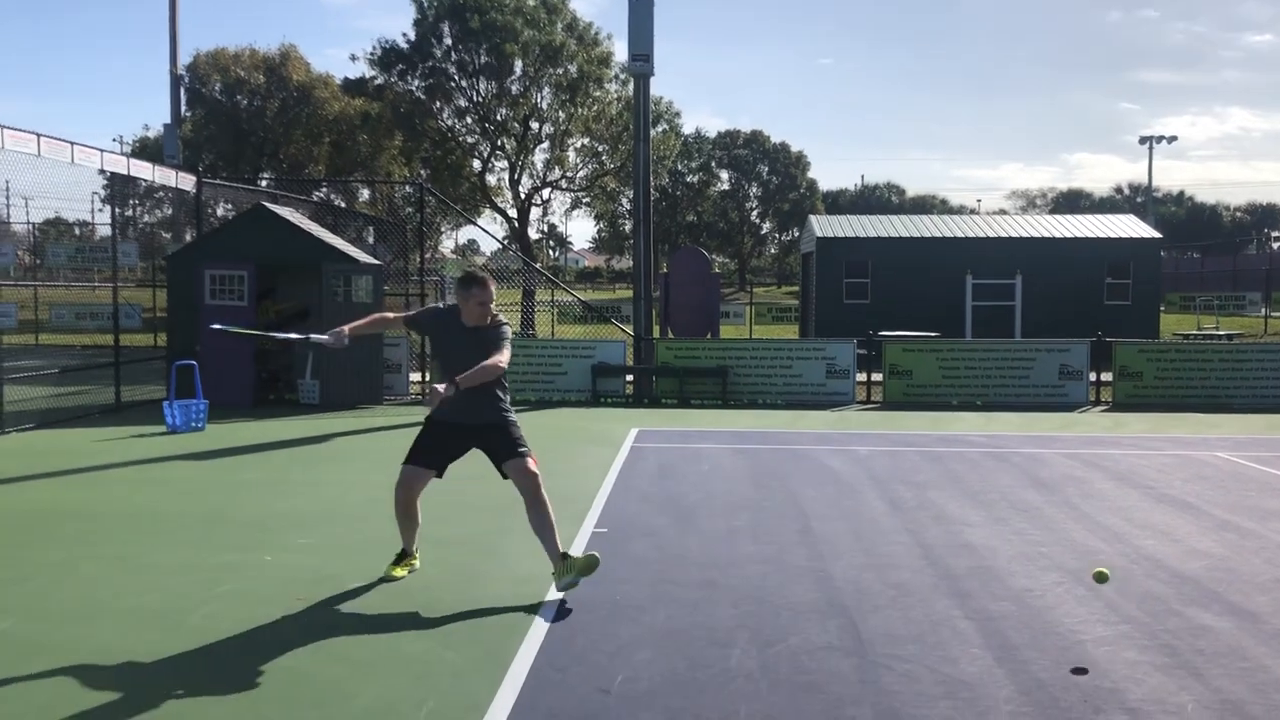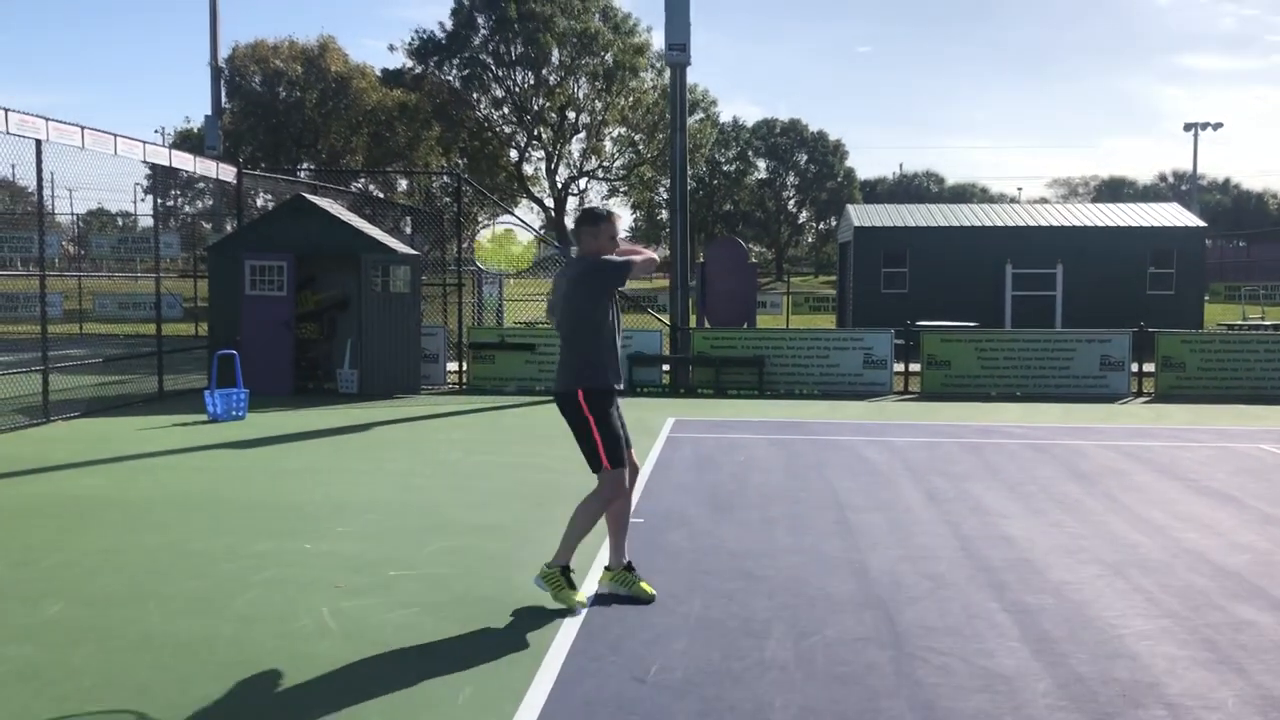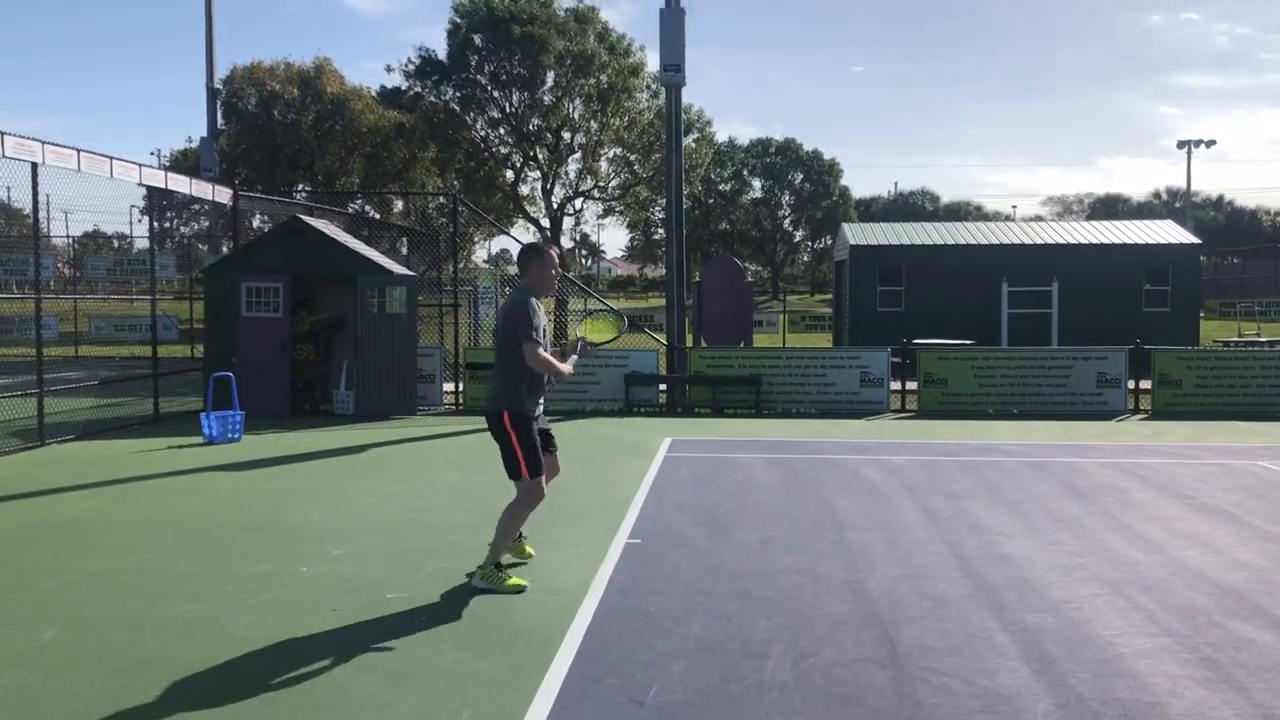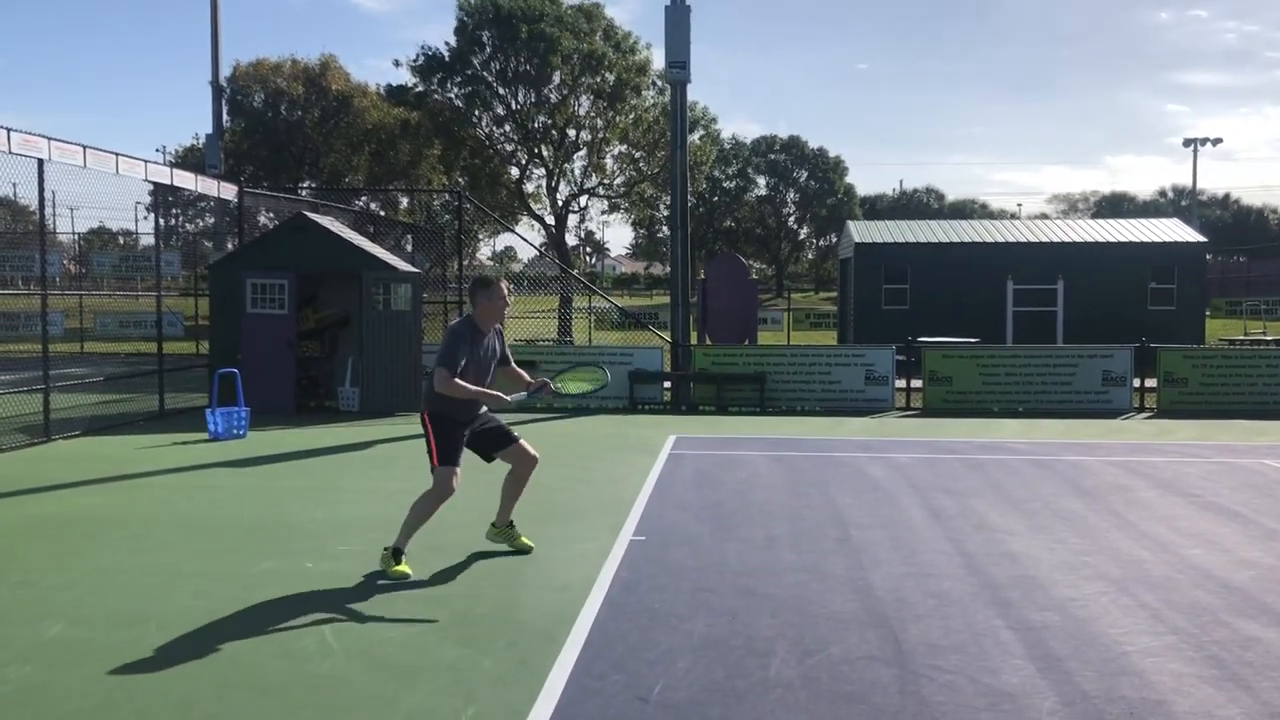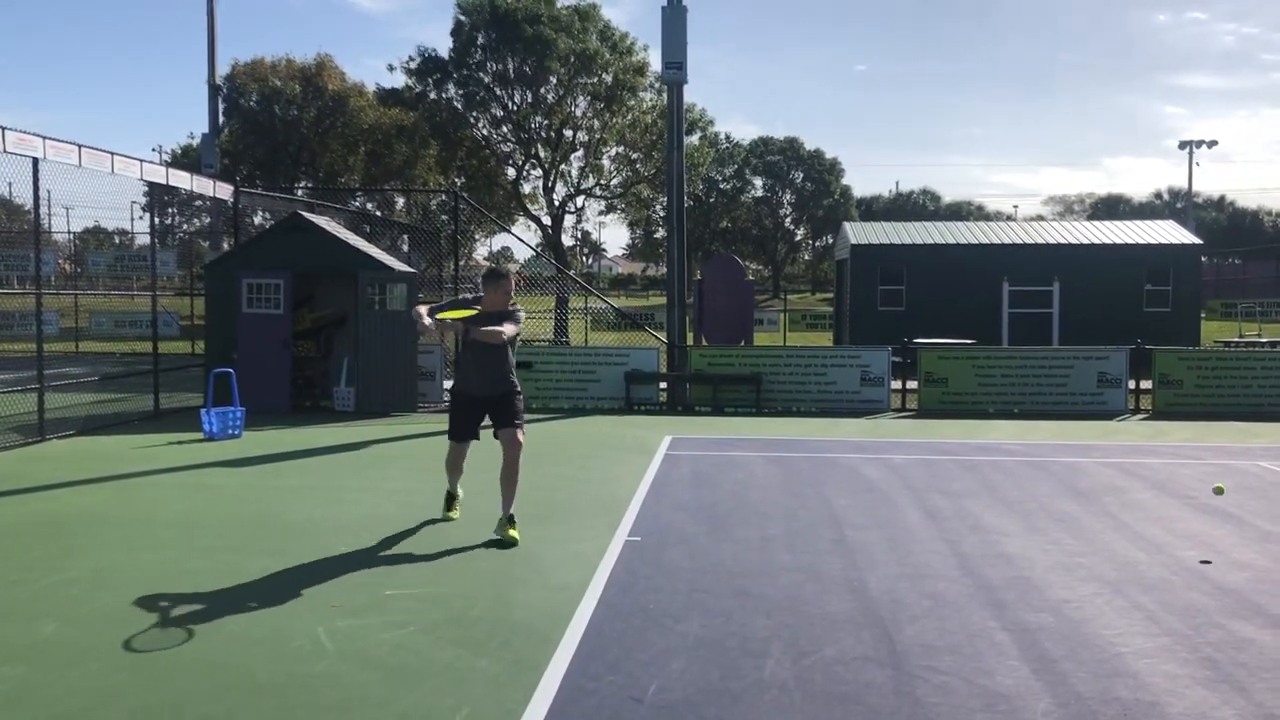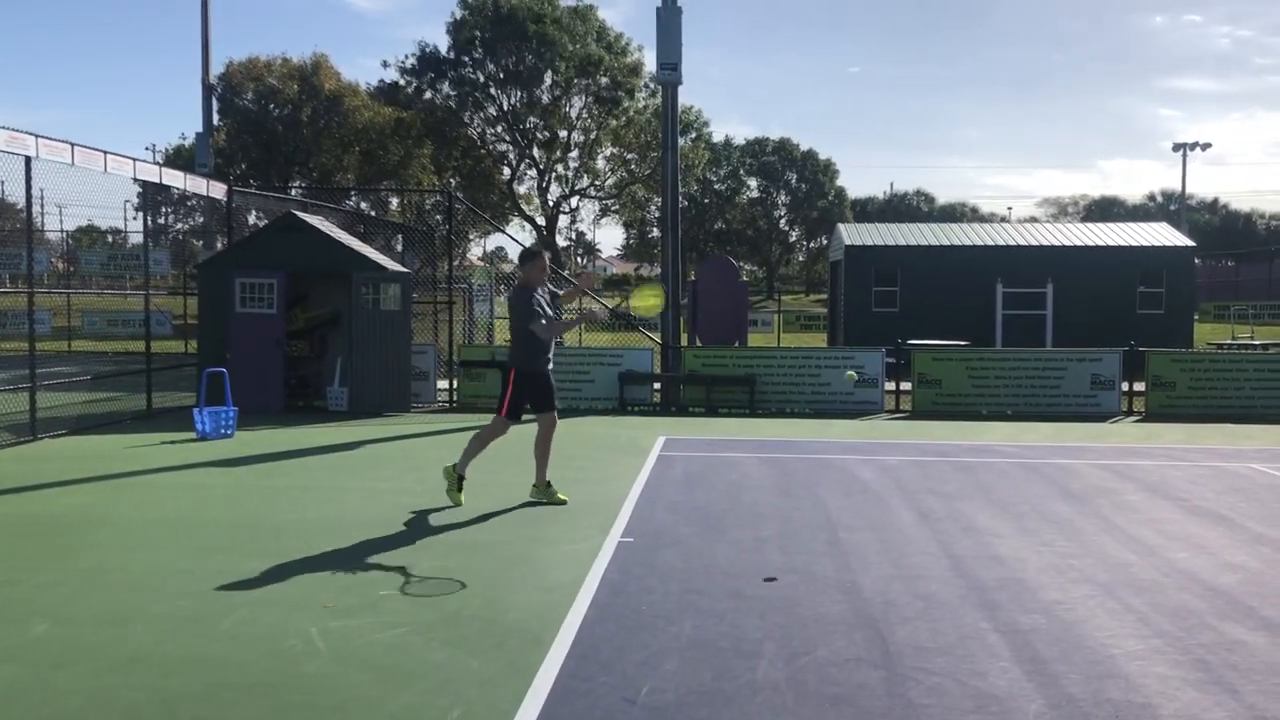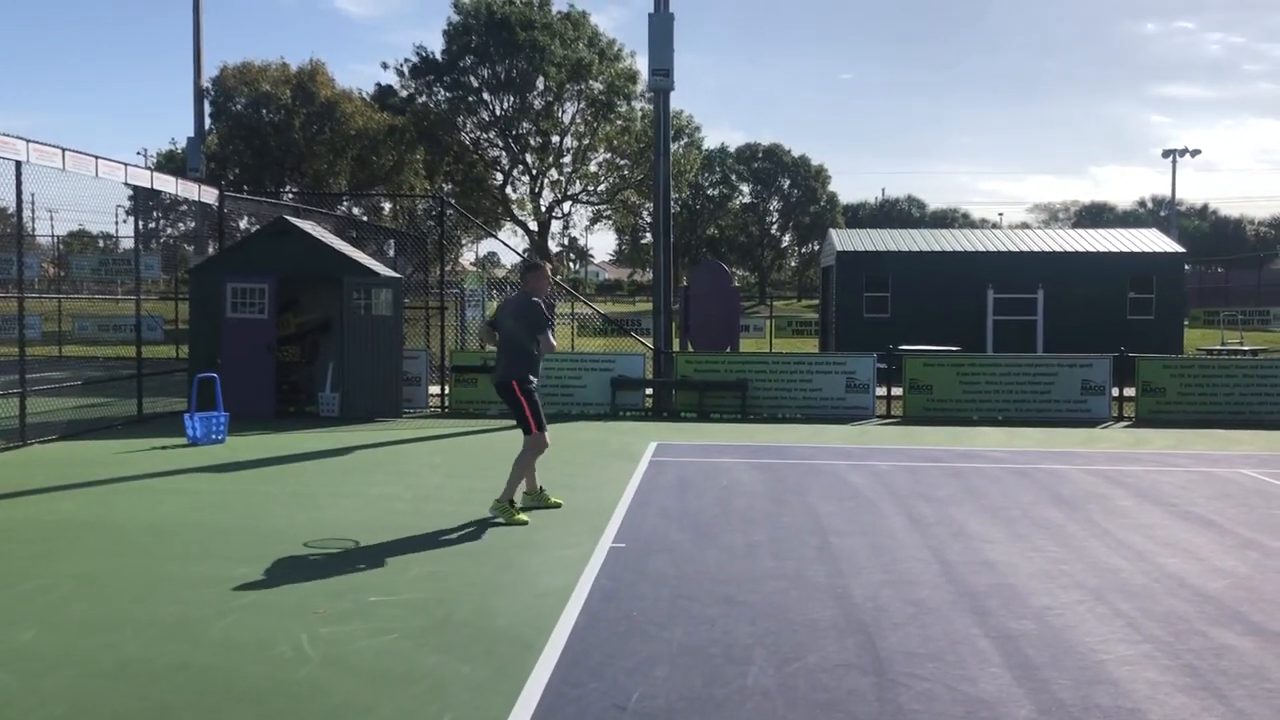
dt=0.7s
person 1, frame 1
left shoulder: (498, 329)
right shoulder: (439, 318)
left elbow: (498, 363)
right elbow: (392, 319)
left wrist: (452, 385)
right wrist: (348, 329)
left hip: (493, 417)
right hip: (448, 419)
left knee: (530, 478)
right knee: (406, 487)
left ankle: (561, 565)
right ankle: (408, 554)
person 1, frame 2
left shoulder: (568, 274)
right shoulder: (593, 268)
left elbow: (552, 314)
right elbow: (650, 261)
right wrist: (623, 252)
left hip: (595, 389)
right hip: (585, 391)
left knee: (629, 471)
right knee: (612, 486)
left ankle: (617, 569)
right ankle: (556, 568)
person 1, frame 3
left shoulder: (525, 304)
right shoulder: (525, 306)
right elbow: (536, 361)
left wrist: (563, 354)
right wrist: (564, 367)
left hip: (527, 408)
right hip: (511, 412)
left knee: (549, 468)
right knee: (532, 491)
left ankle: (510, 536)
right ankle: (489, 568)
person 1, frame 4
left shoulder: (496, 333)
right shoulder: (460, 334)
left elbow: (508, 367)
right elbow: (441, 383)
left wrist: (530, 383)
right wrist: (486, 394)
left hip: (477, 414)
right hip: (443, 417)
left knee: (528, 460)
right knee: (446, 485)
left ankle: (501, 526)
right ankle: (395, 551)
person 1, frame 5
left shoulder: (514, 313)
right shoulder: (465, 305)
left elbow: (502, 334)
right elbow: (423, 309)
left wrist: (466, 330)
right wrist: (424, 320)
left hip: (504, 391)
right hip: (466, 391)
left knee: (513, 446)
right knee: (456, 453)
left ankle: (506, 520)
right ankle: (453, 491)
person 1, frame 6
left shoulder: (542, 287)
right shoulder: (523, 296)
left elbow: (561, 299)
right elbow: (546, 331)
left wrist: (581, 284)
right wrist: (582, 318)
left hip: (542, 368)
right hip: (520, 369)
left knee: (548, 424)
right knee: (499, 426)
left ankle: (540, 486)
right ankle: (457, 471)
person 1, frame 7
left shoulder: (508, 304)
right shoulder: (535, 306)
left elbow: (485, 335)
right elbow: (550, 347)
right wrist: (547, 343)
left hip: (510, 378)
right hip: (516, 380)
left knee: (534, 439)
right knee: (539, 442)
left ankle: (534, 492)
right ankle: (504, 502)
